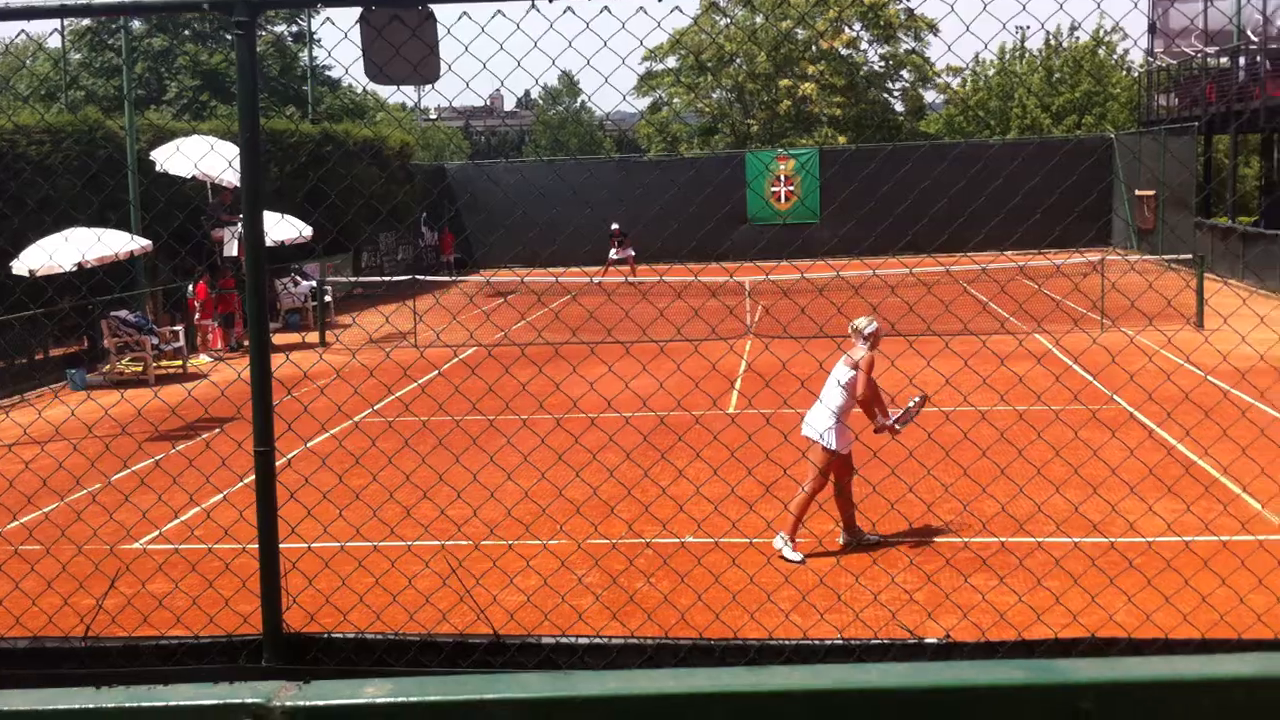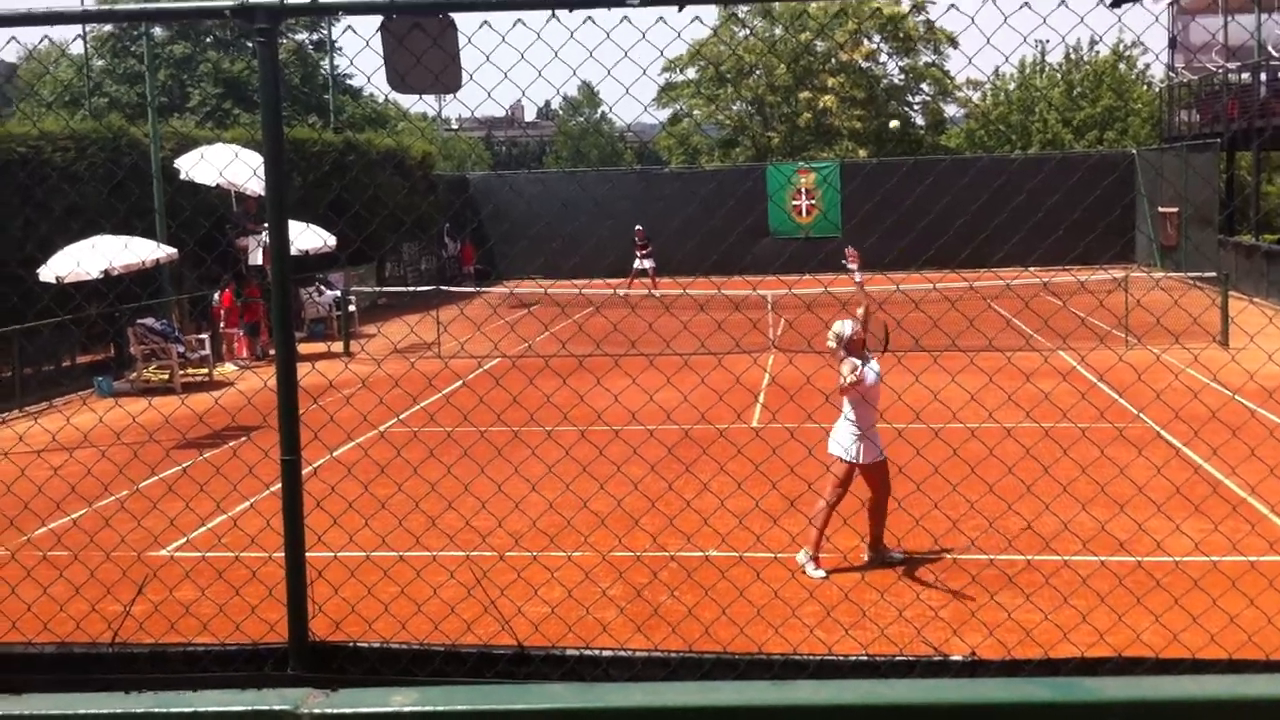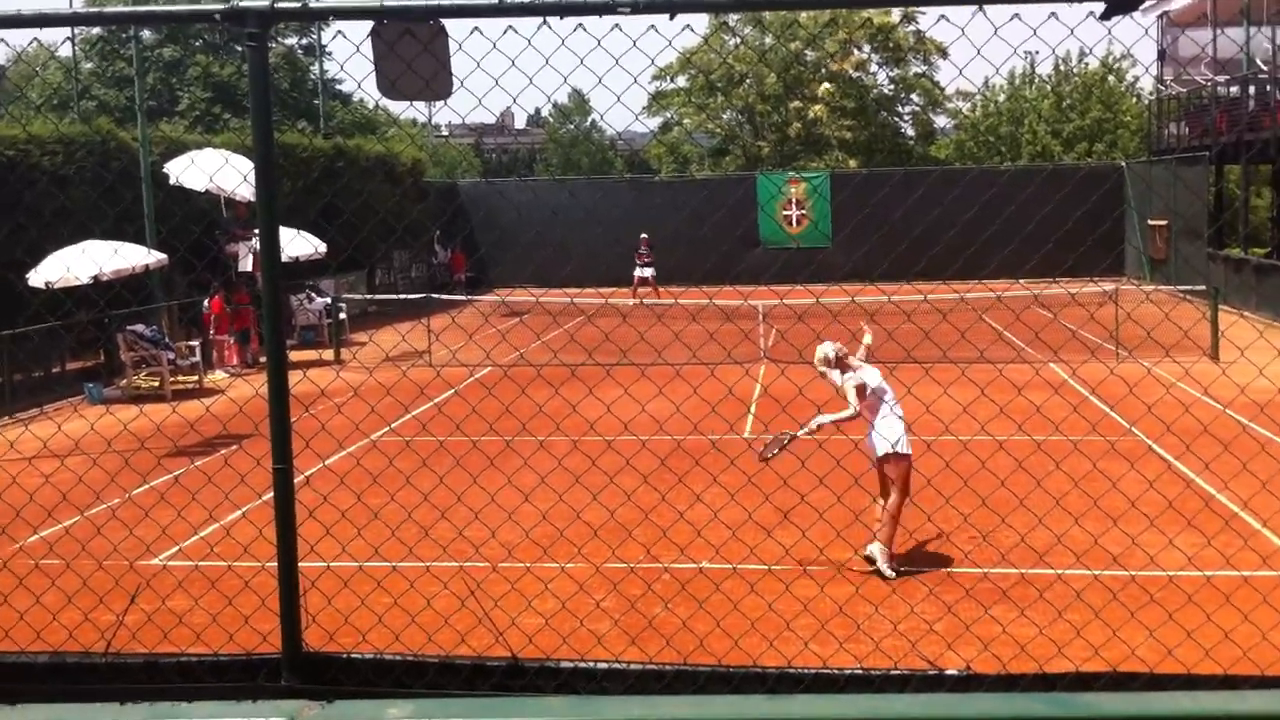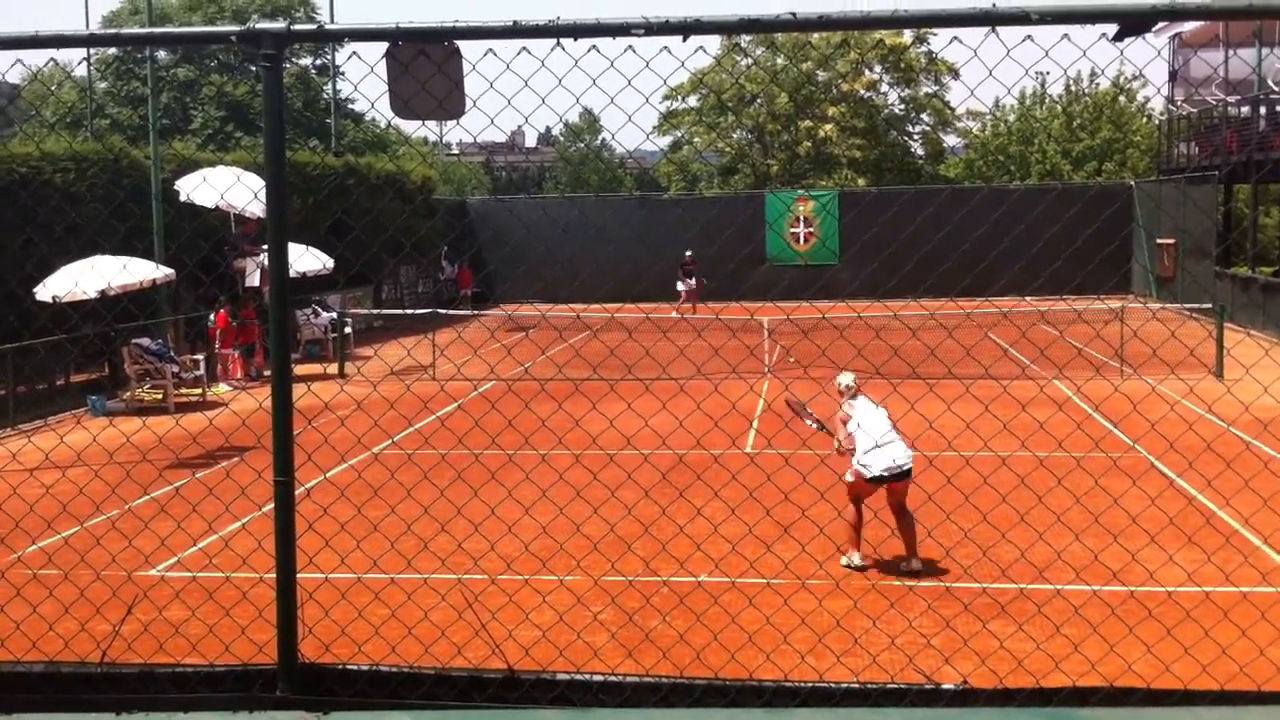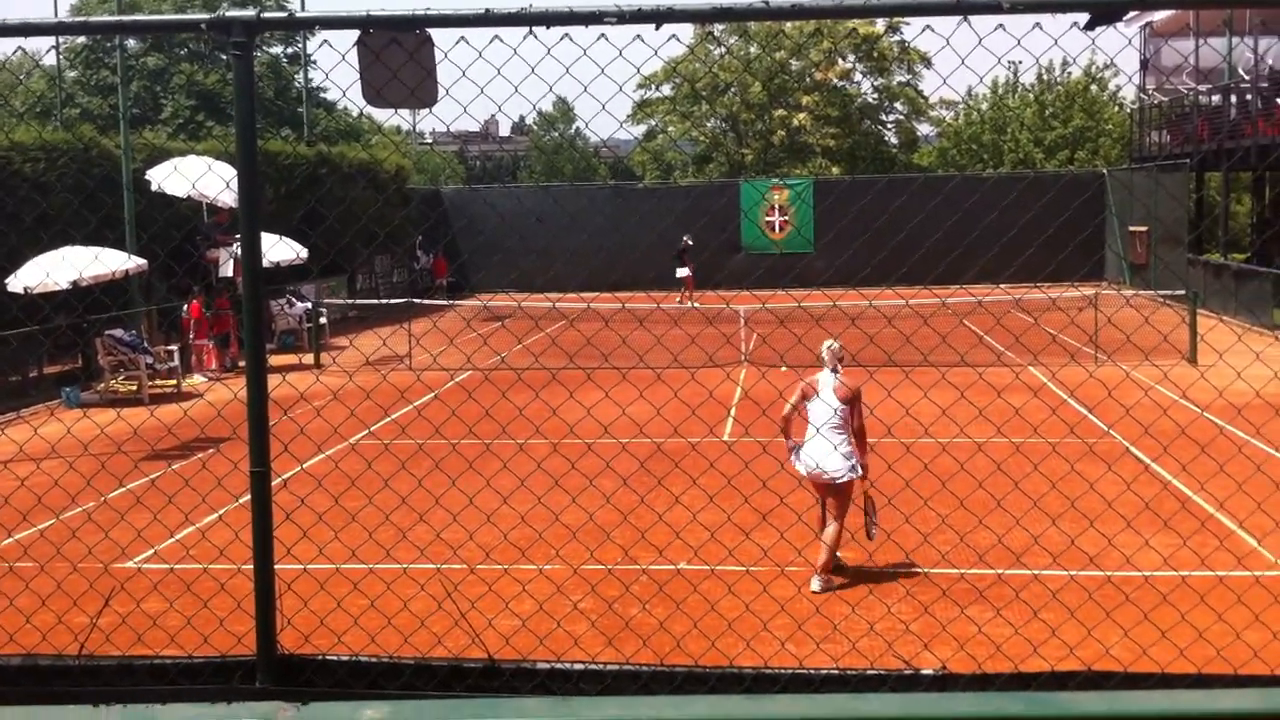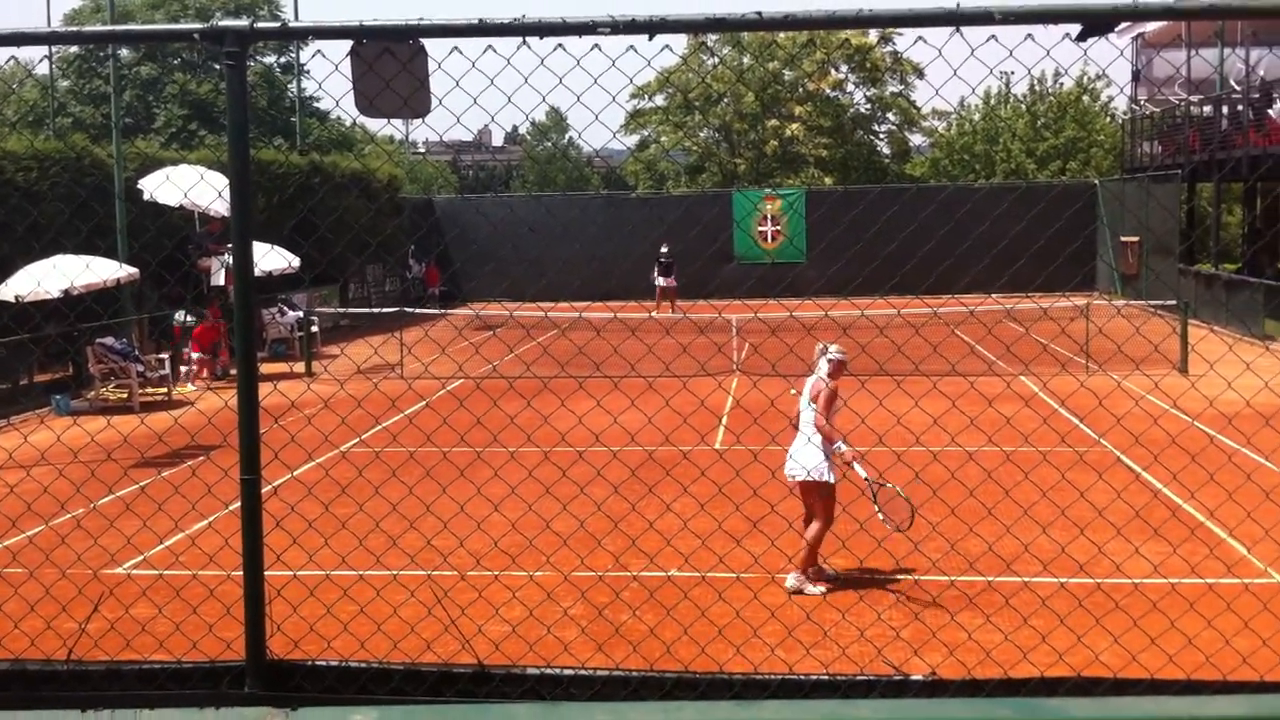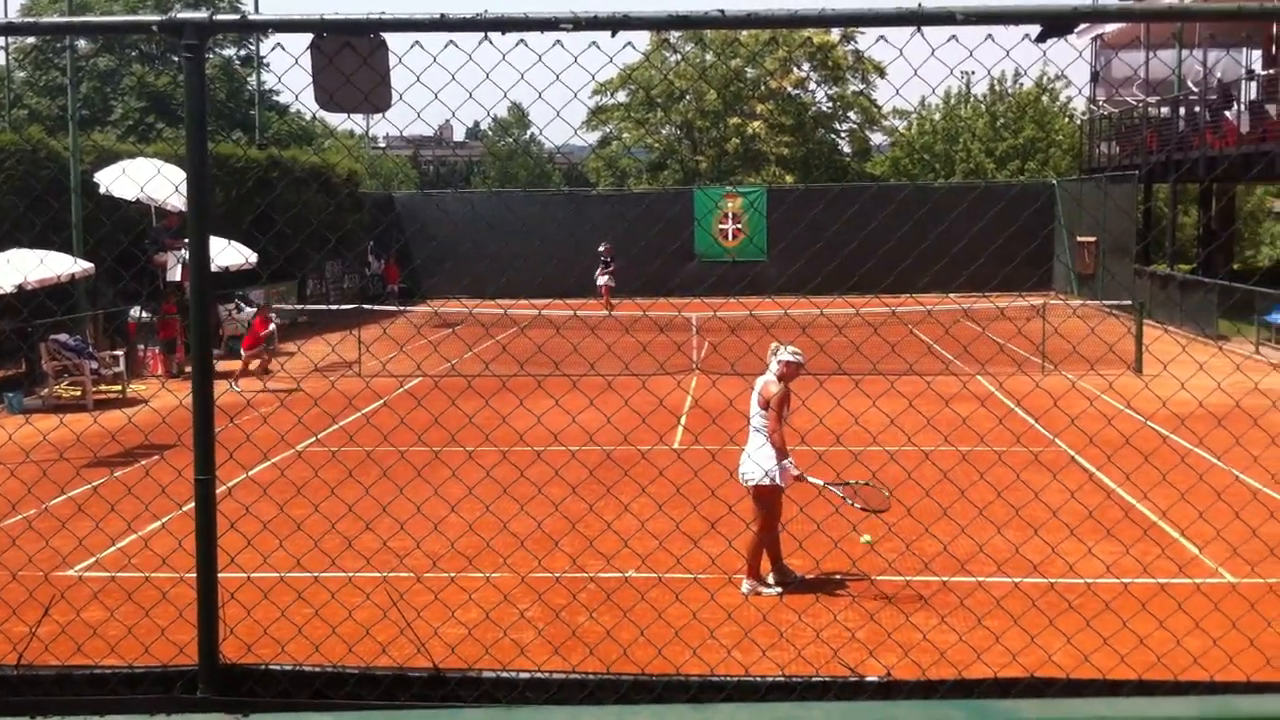
dt=0.7s
person 1, frame 1
left shoulder: (857, 355)
right shoulder: (866, 356)
left elbow: (872, 390)
right elbow: (861, 396)
left wrist: (885, 419)
right wrist: (878, 421)
left hip: (832, 424)
right hip: (825, 425)
left knee: (844, 478)
right knee: (815, 483)
left ankle: (851, 532)
right ankle: (786, 538)
person 1, frame 2
left shoulder: (862, 353)
right shoulder: (851, 365)
left elbow: (863, 308)
right elbow: (843, 389)
left wrist: (857, 274)
right wrist: (849, 381)
left hip: (868, 437)
right hip: (850, 439)
left knee: (881, 492)
right knee: (834, 495)
left ankle: (876, 549)
right ankle: (809, 554)
person 1, frame 3
left shoulder: (854, 363)
right shoulder: (850, 380)
left elbow: (866, 344)
right elbow: (854, 410)
right wrist: (826, 419)
left hip: (886, 436)
right hip: (889, 436)
left knee: (889, 495)
right knee: (898, 493)
left ankle: (877, 547)
right ankle: (881, 550)
person 1, frame 4
left shoulder: (842, 412)
right shoulder: (874, 402)
left elbow: (844, 446)
left wrist: (839, 448)
left hip: (870, 463)
right hip: (899, 458)
left knee: (855, 500)
right knee: (899, 509)
left ankle: (854, 554)
right ankle: (913, 559)
person 1, frame 5
left shoulder: (808, 383)
right shoulder: (851, 388)
left elbow: (786, 415)
right elbow: (858, 429)
left wrist: (789, 442)
right wrist: (863, 460)
left hip: (812, 456)
right hip: (840, 459)
left knee: (828, 507)
right knee: (835, 520)
left ankle: (828, 558)
right ankle: (820, 577)
person 1, frame 6
left shoulder: (811, 382)
right shoulder: (828, 385)
right elbow: (820, 423)
right wrist: (841, 447)
left hip: (802, 455)
right hip: (814, 460)
left knee: (814, 516)
right knee: (822, 519)
left ankle: (812, 567)
right ankle: (797, 576)
person 1, frame 7
left shoulder: (763, 381)
right shoulder: (776, 389)
right elbow: (775, 432)
right wrist: (789, 464)
left hip: (759, 459)
right hip: (764, 462)
left knee: (772, 520)
right knee: (762, 524)
left ankle: (778, 570)
right ankle: (751, 580)
